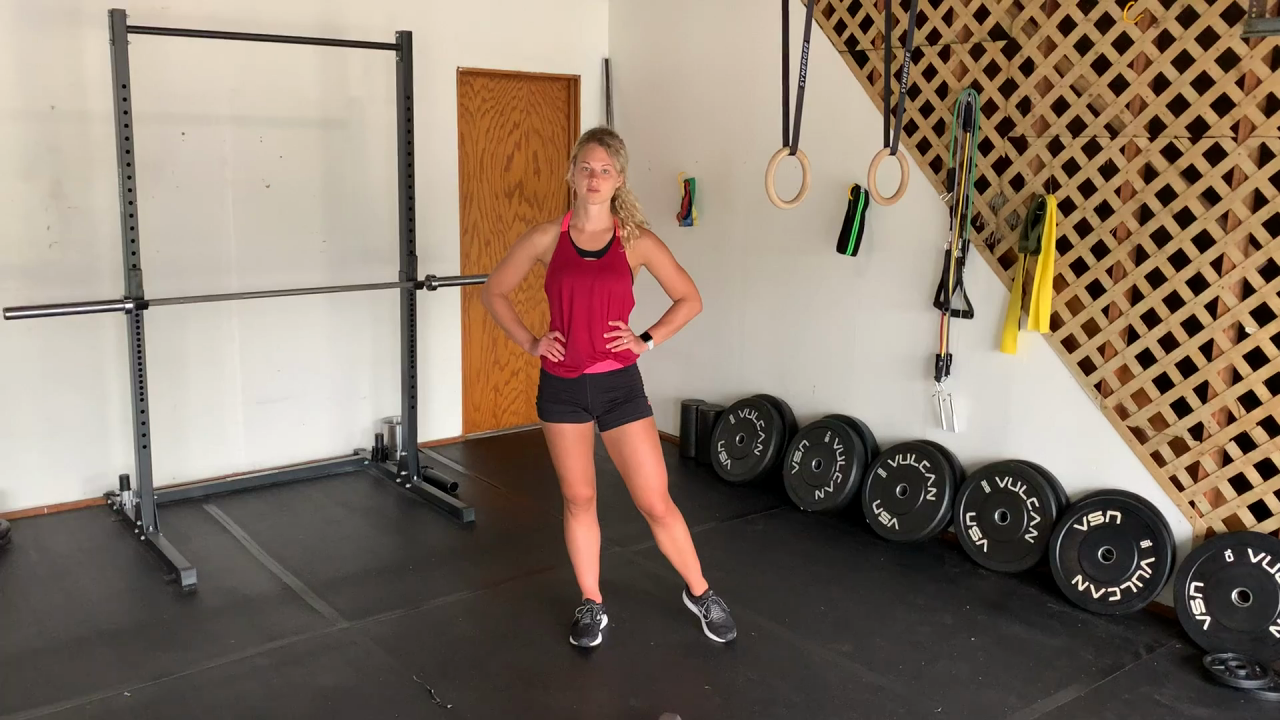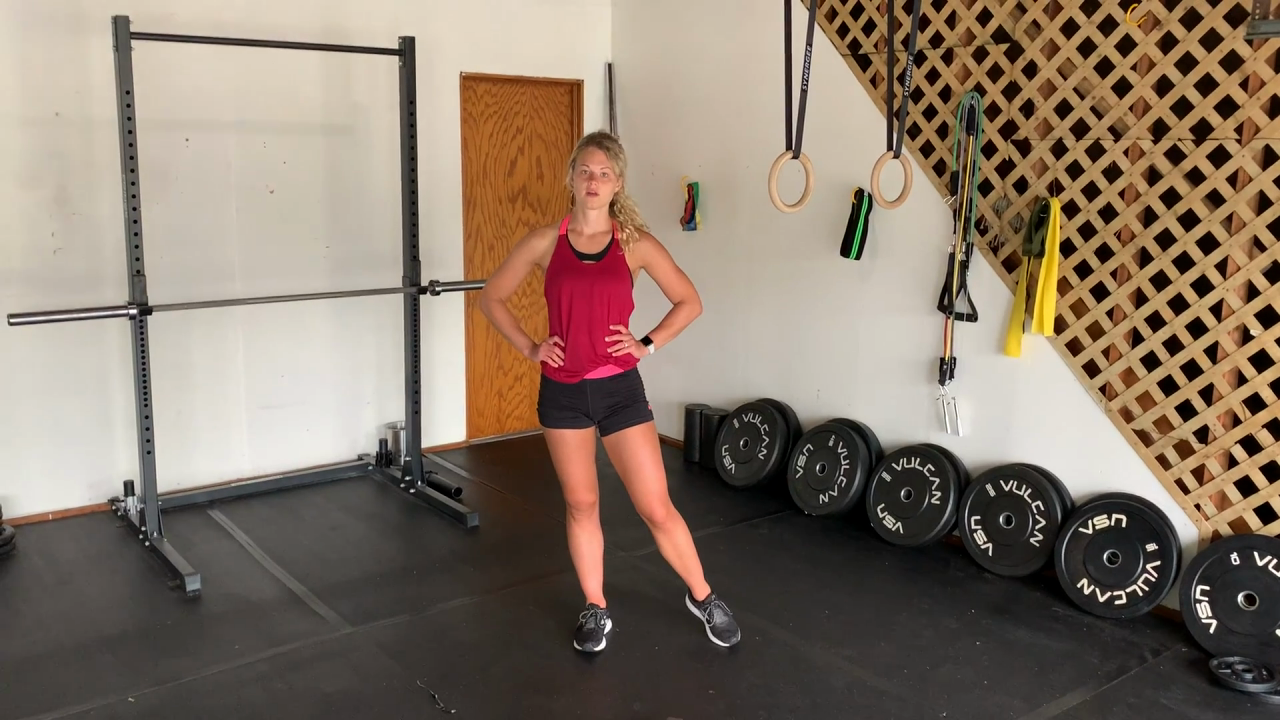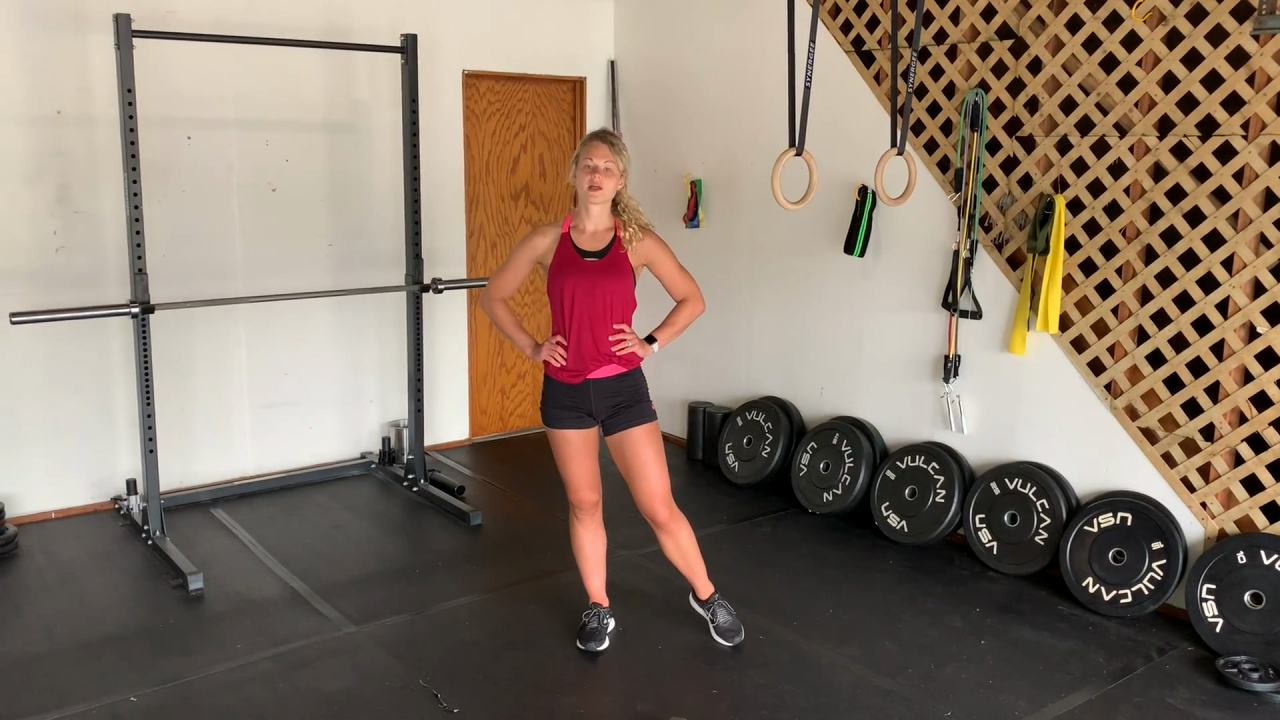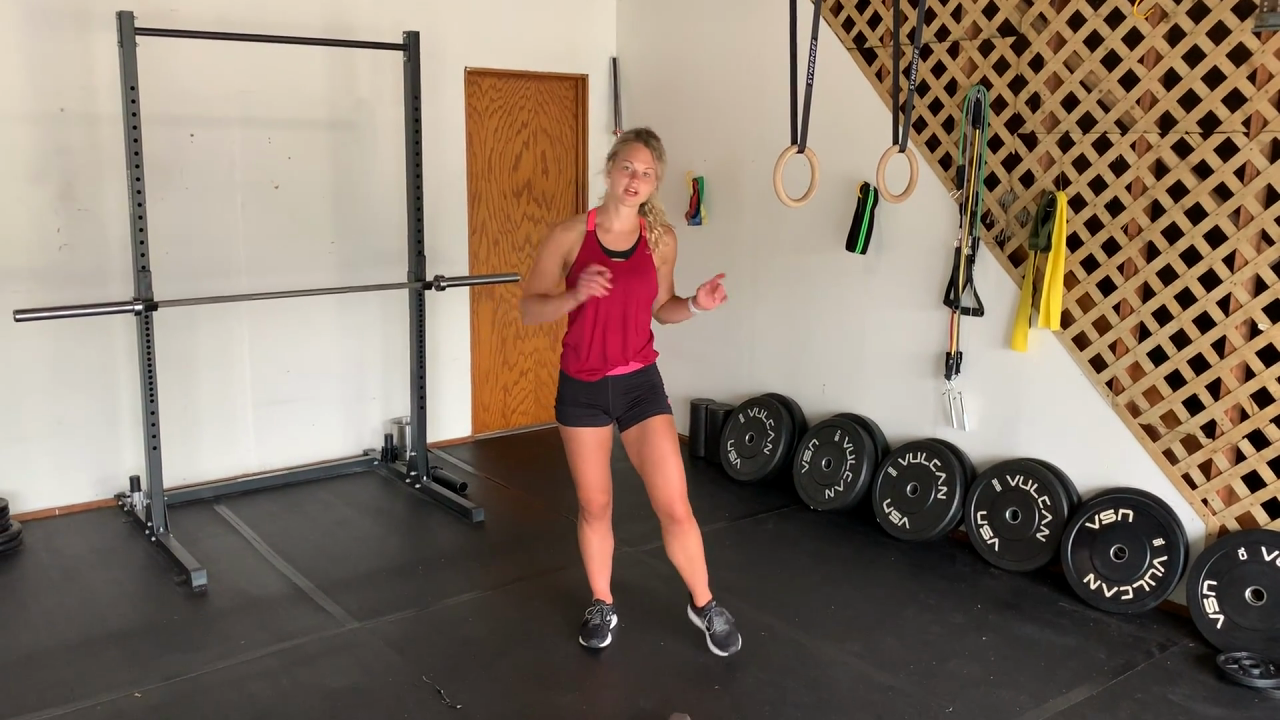
dt=0.7s
person 1, frame 1
left shoulder: (636, 240)
right shoulder: (546, 237)
left elbow: (689, 298)
right elbow: (494, 291)
left wrist: (648, 340)
right wrist: (528, 341)
left hip: (619, 385)
right hip: (562, 386)
left knee: (656, 502)
right knee: (578, 499)
left ankle: (700, 593)
right ankle: (591, 605)
person 1, frame 2
left shoulder: (635, 243)
right shoulder: (545, 241)
left elbow: (689, 301)
right elbow: (491, 297)
left wrist: (648, 344)
right wrist: (528, 346)
left hip: (619, 389)
right hip: (562, 391)
left knee: (656, 508)
right knee: (581, 505)
left ankle: (703, 597)
right ankle: (595, 610)
person 1, frame 3
left shoulder: (638, 240)
right shoulder: (547, 239)
left elbow: (692, 299)
right elbow: (493, 296)
left wrist: (652, 343)
right wrist: (531, 347)
left hip: (623, 388)
right hip: (565, 391)
left knee: (660, 508)
right knee: (584, 505)
left ankle: (707, 596)
right ankle: (598, 608)
person 1, frame 4
left shoulder: (661, 239)
right shoulder: (569, 234)
right elbow: (529, 309)
left wrist: (695, 303)
right wrist: (575, 295)
left hip: (640, 384)
right hip: (582, 388)
left knee: (673, 505)
right knee: (594, 506)
left ankle: (705, 604)
right ankle: (601, 604)
